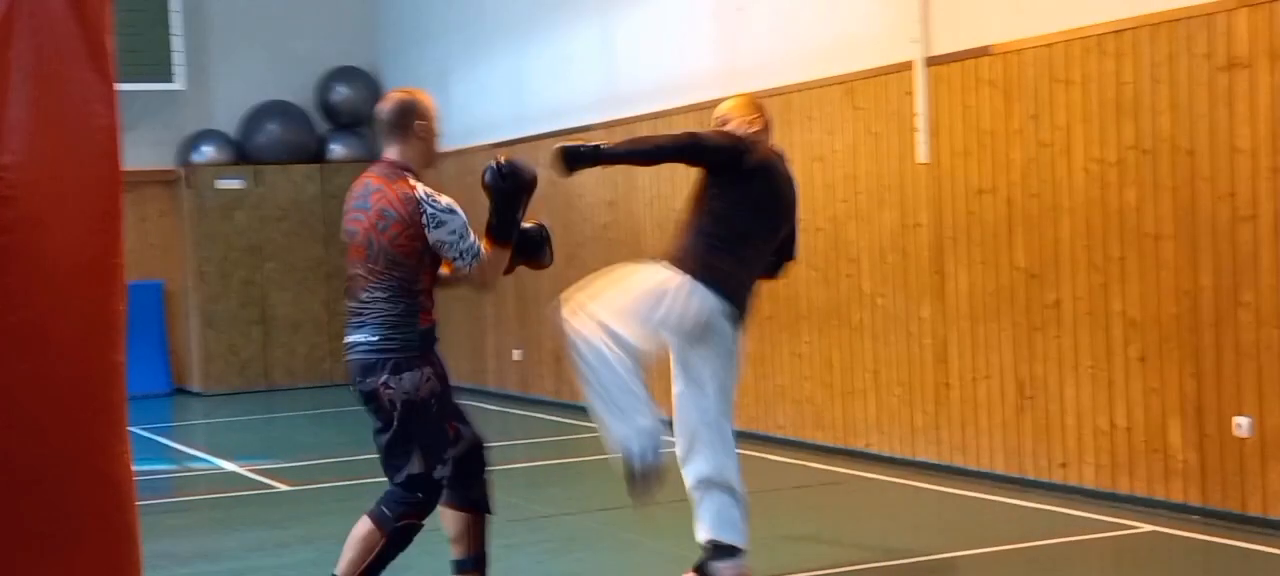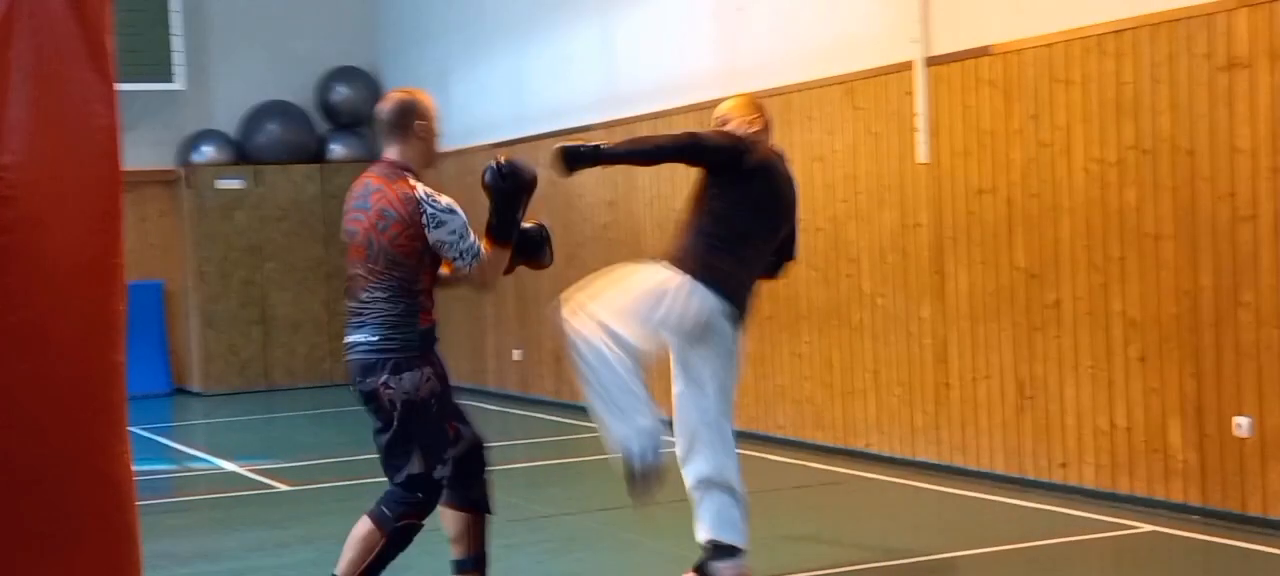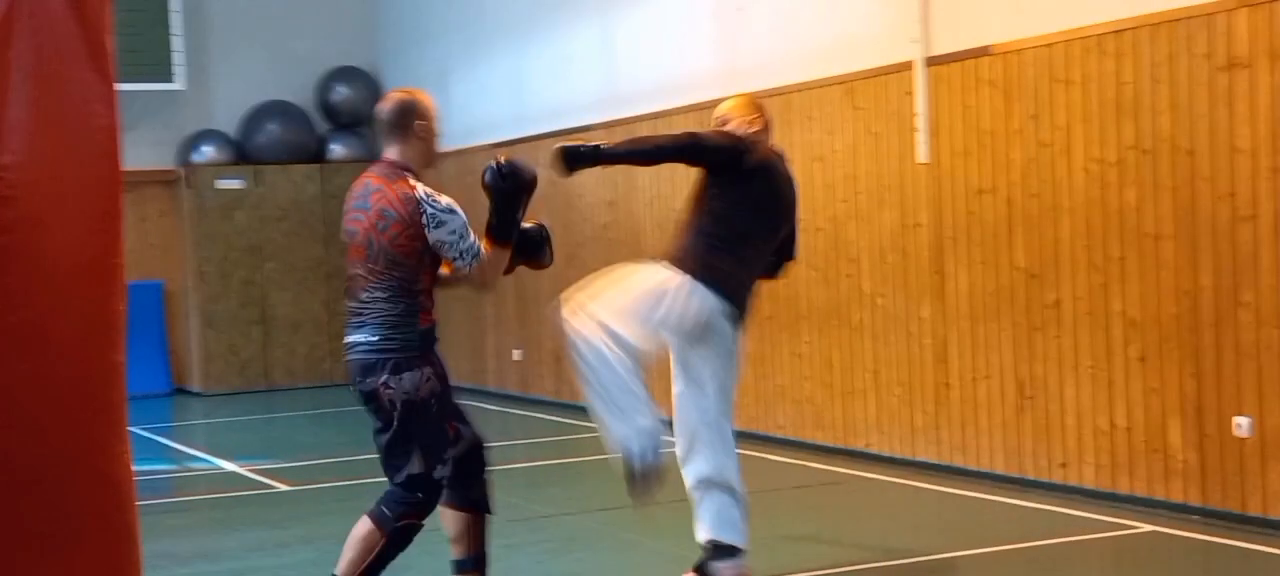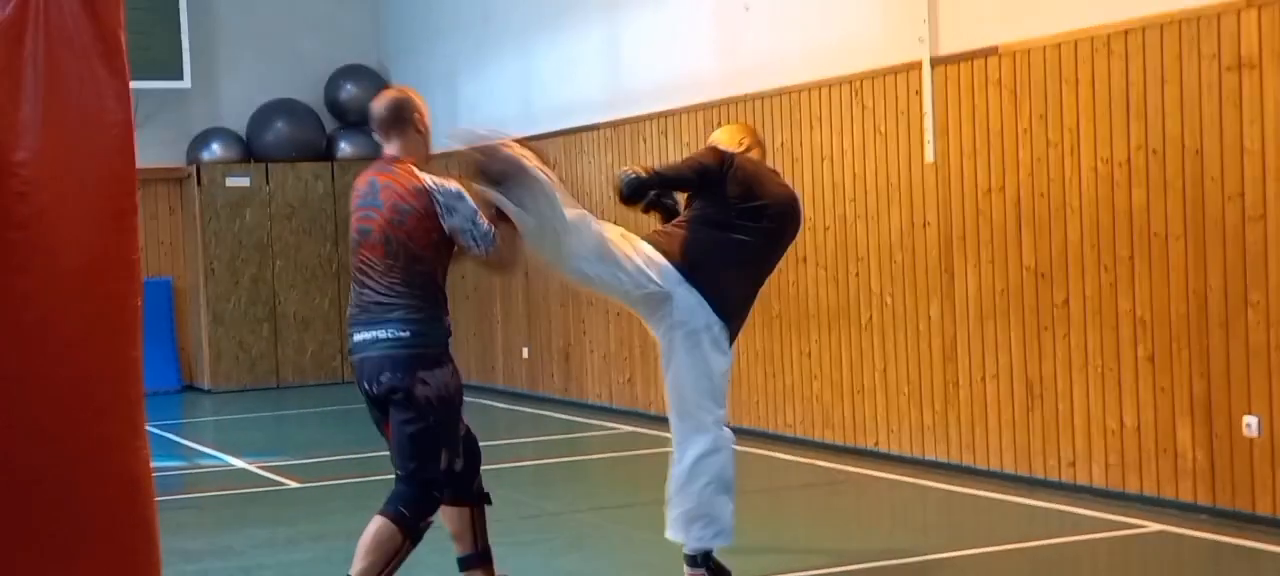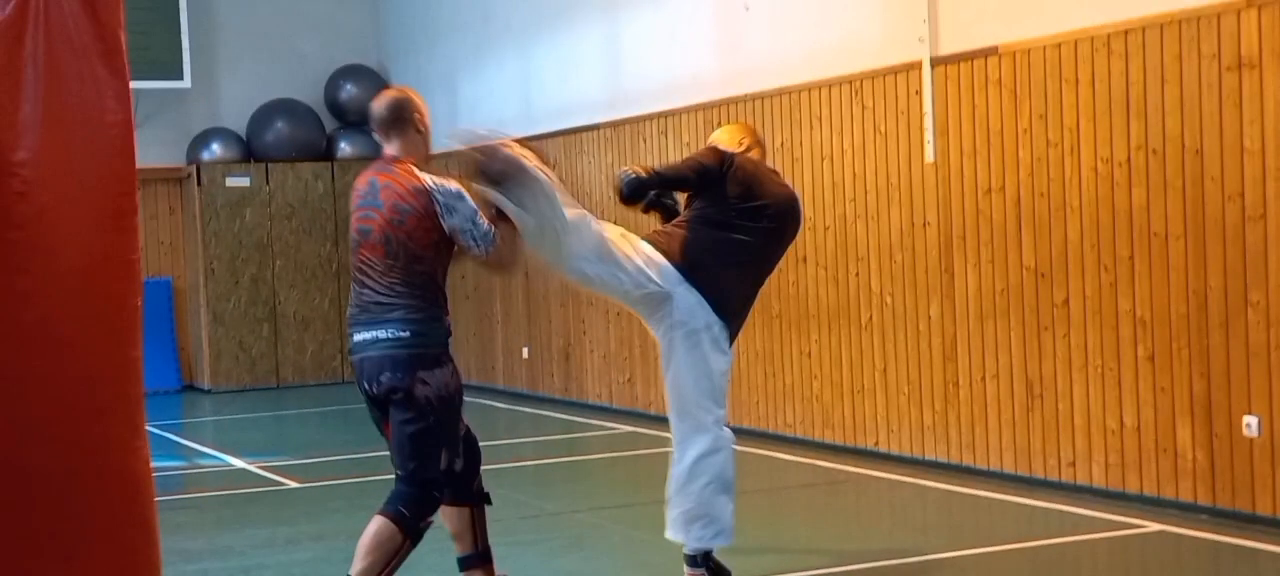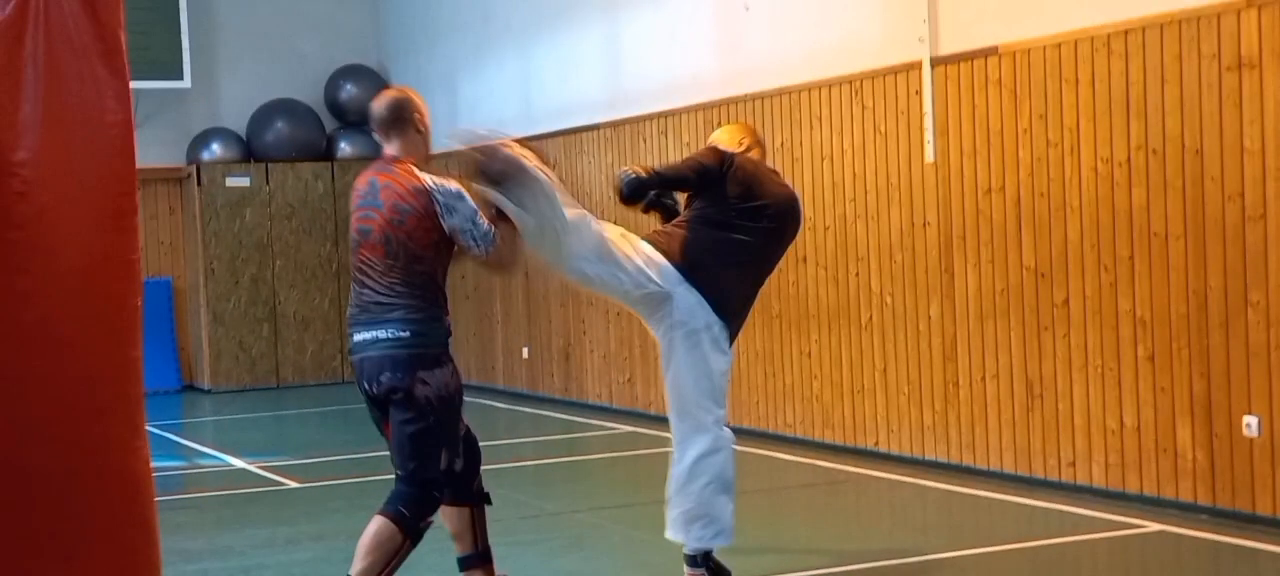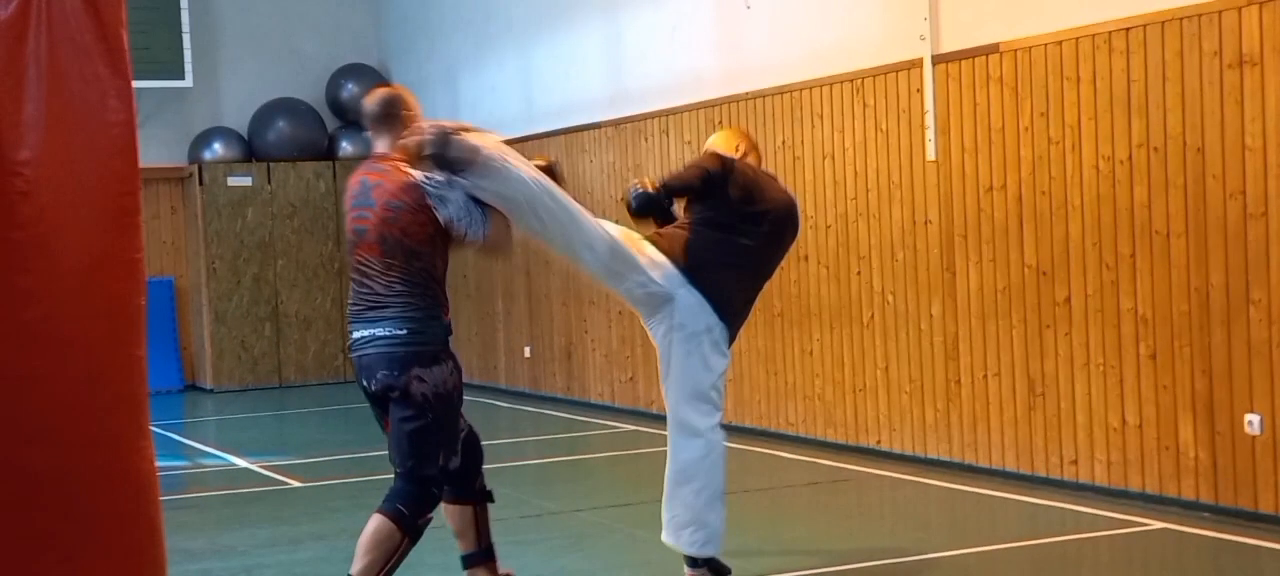
dt=0.7s
person 1, frame 1
left shoulder: (364, 190)
right shoulder: (427, 204)
right elbow: (483, 275)
left wrist: (506, 250)
right wrist: (507, 213)
left hip: (373, 350)
right hip: (399, 360)
left knee: (464, 455)
right knee: (413, 490)
person 1, frame 2
left shoulder: (363, 190)
right shoulder: (428, 205)
right elbow: (483, 275)
left wrist: (505, 251)
right wrist: (507, 212)
left hip: (370, 351)
right hip: (400, 360)
left knee: (462, 456)
right knee: (414, 490)
person 1, frame 3
left shoulder: (362, 190)
right shoulder: (428, 204)
right elbow: (483, 275)
left wrist: (504, 252)
right wrist: (507, 212)
left hip: (368, 351)
right hip: (400, 359)
left knee: (461, 456)
right knee: (414, 490)
person 1, frame 4
left shoulder: (364, 186)
right shoulder: (437, 193)
right elbow: (498, 255)
left hip: (369, 349)
right hip: (412, 353)
left knee: (458, 457)
right knee: (419, 489)
person 1, frame 5
left shoulder: (364, 186)
right shoulder: (437, 192)
right elbow: (501, 255)
left wrist: (481, 210)
left hip: (368, 349)
right hip: (414, 351)
left knee: (458, 457)
right knee: (419, 488)
person 1, frame 6
left shoulder: (364, 186)
right shoulder: (438, 192)
right elbow: (501, 255)
left wrist: (477, 208)
left hip: (368, 351)
right hip: (414, 351)
left knee: (458, 456)
right knee: (419, 489)
person 1, frame 7
left shoulder: (357, 184)
right shoulder: (428, 185)
right elbow: (496, 238)
left wrist: (466, 196)
left hip: (368, 348)
right hip: (414, 347)
left knee: (460, 453)
right knee: (418, 485)
person 2, frame 1
left shoulder: (741, 154)
right shoulder: (780, 183)
left elbow: (670, 148)
right elbow: (773, 261)
left wrist: (592, 153)
left hip: (692, 289)
right hip: (723, 309)
left knee: (589, 315)
right knee: (706, 430)
left ankle: (639, 445)
person 2, frame 2
left shoulder: (739, 153)
right shoulder: (781, 184)
left elbow: (670, 148)
right elbow: (776, 260)
left wrist: (591, 153)
left hip: (690, 287)
right hip: (725, 309)
left knee: (588, 315)
right knee: (706, 428)
left ankle: (640, 445)
person 2, frame 3
left shoulder: (738, 152)
right shoulder: (782, 184)
left elbow: (669, 147)
right elbow: (775, 261)
left wrist: (592, 152)
left hip: (688, 287)
right hip: (725, 310)
left knee: (587, 313)
right knee: (707, 426)
left ankle: (639, 444)
person 2, frame 4
left shoulder: (723, 165)
right shoulder: (788, 206)
left elbow: (640, 183)
left wrist: (637, 180)
left hip: (662, 270)
right hip: (710, 317)
left knee: (571, 233)
right knee: (702, 429)
person 2, frame 5
left shoulder: (724, 166)
right shoulder: (787, 206)
left elbow: (657, 180)
left wrist: (639, 179)
left hip: (660, 268)
right hip: (708, 316)
right knee: (703, 428)
person 2, frame 6
left shoulder: (727, 166)
right shoulder: (786, 206)
left elbow: (686, 172)
left wrist: (644, 180)
right wrist: (674, 212)
left hip: (659, 268)
right hip: (708, 315)
left knee: (572, 233)
right knee: (703, 429)
person 2, frame 7
left shoulder: (725, 170)
right shoulder: (784, 209)
left elbow: (668, 189)
left wrist: (652, 196)
left hip: (661, 270)
right hip: (707, 316)
left knee: (568, 221)
right knee: (697, 427)
left ankle: (469, 153)
